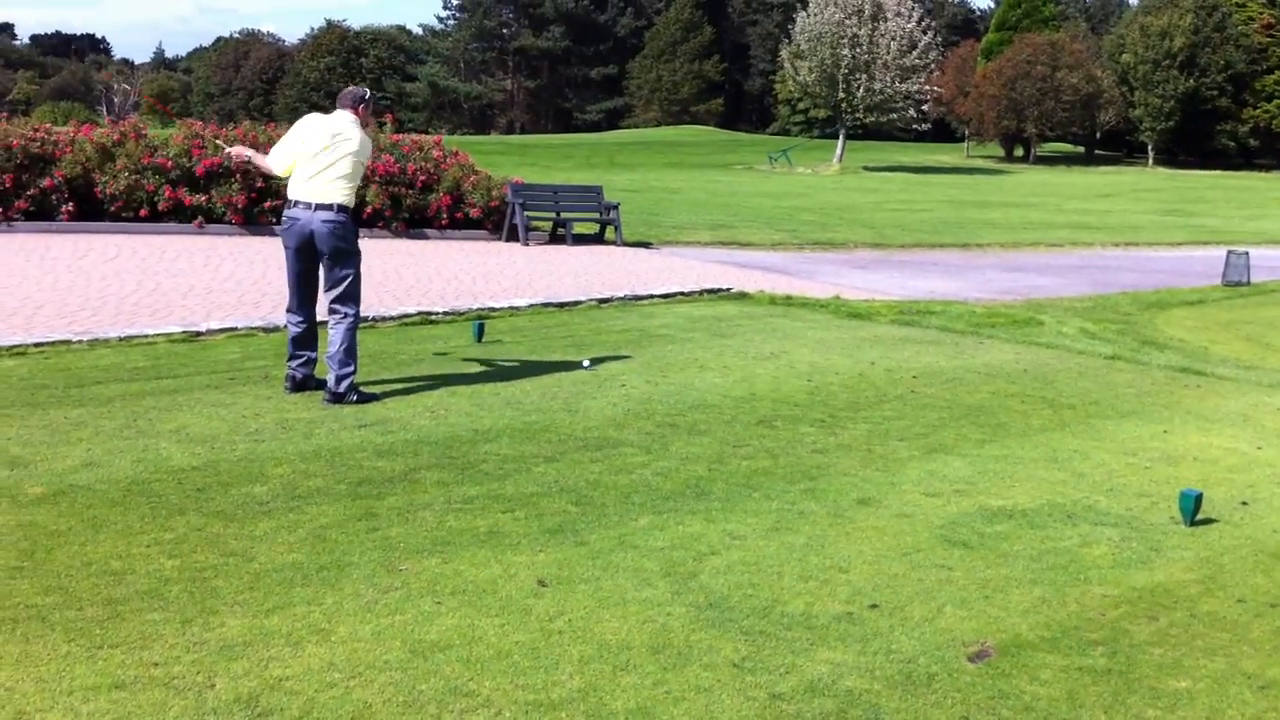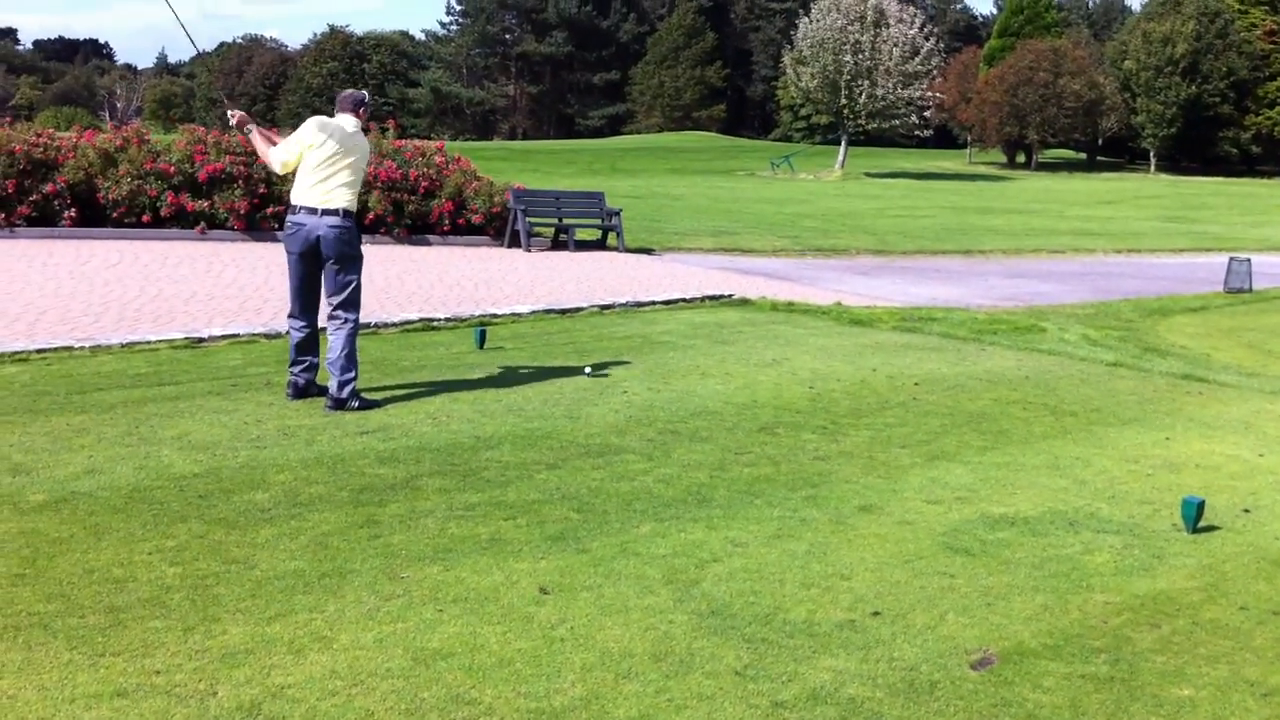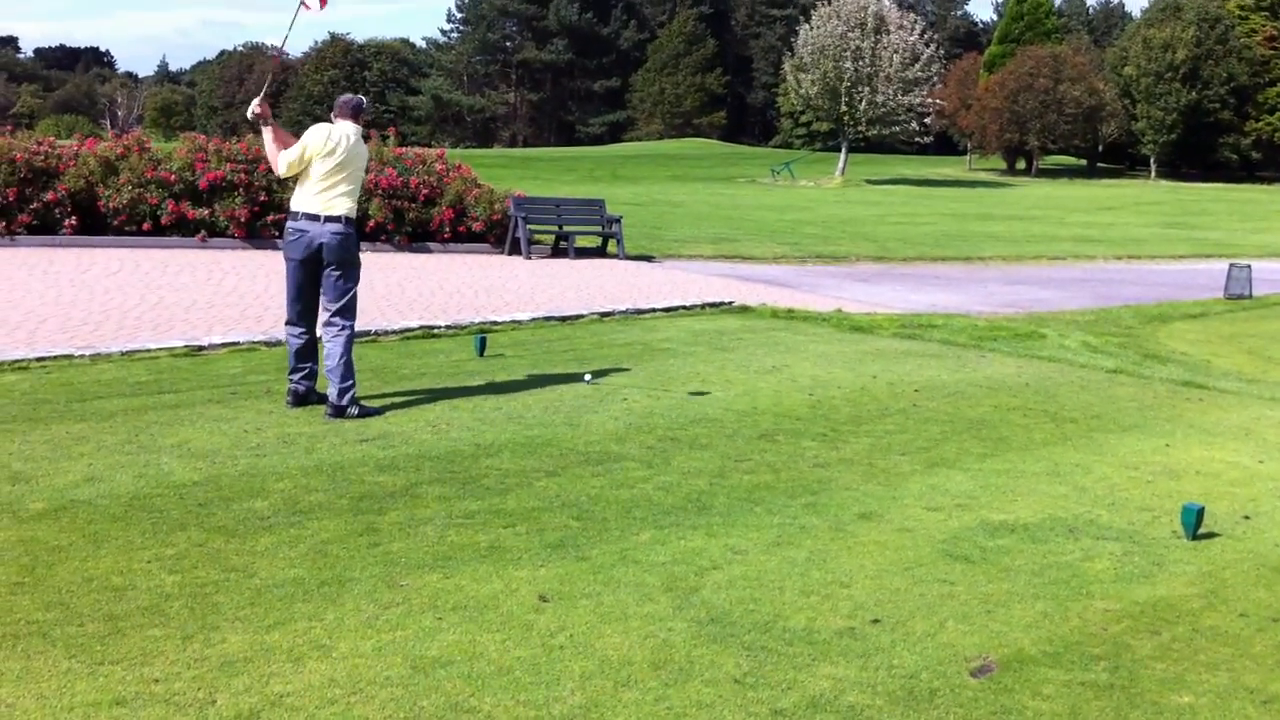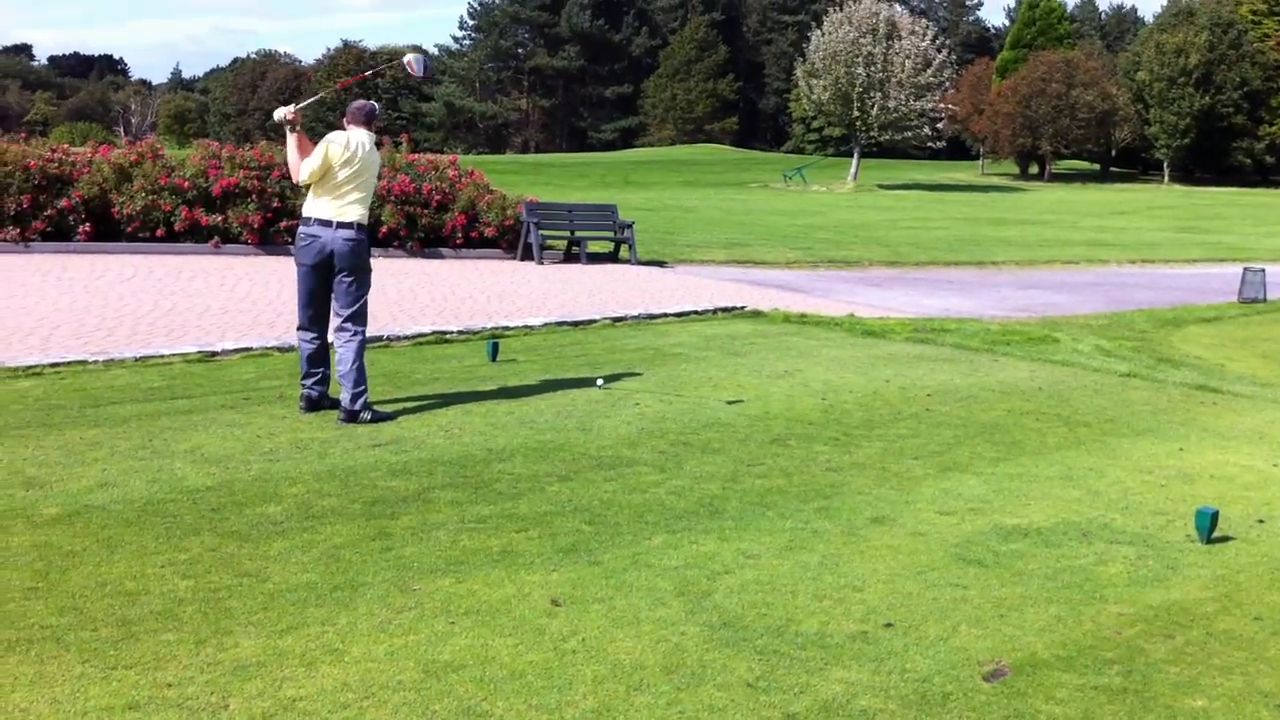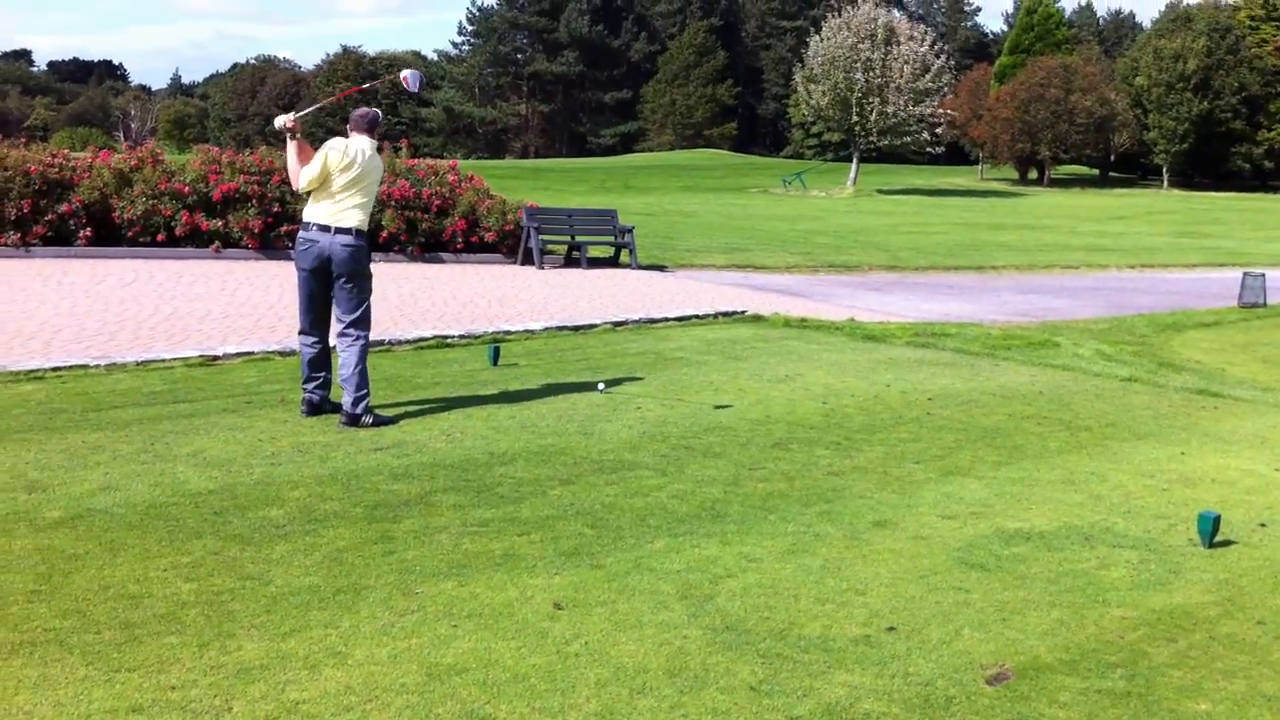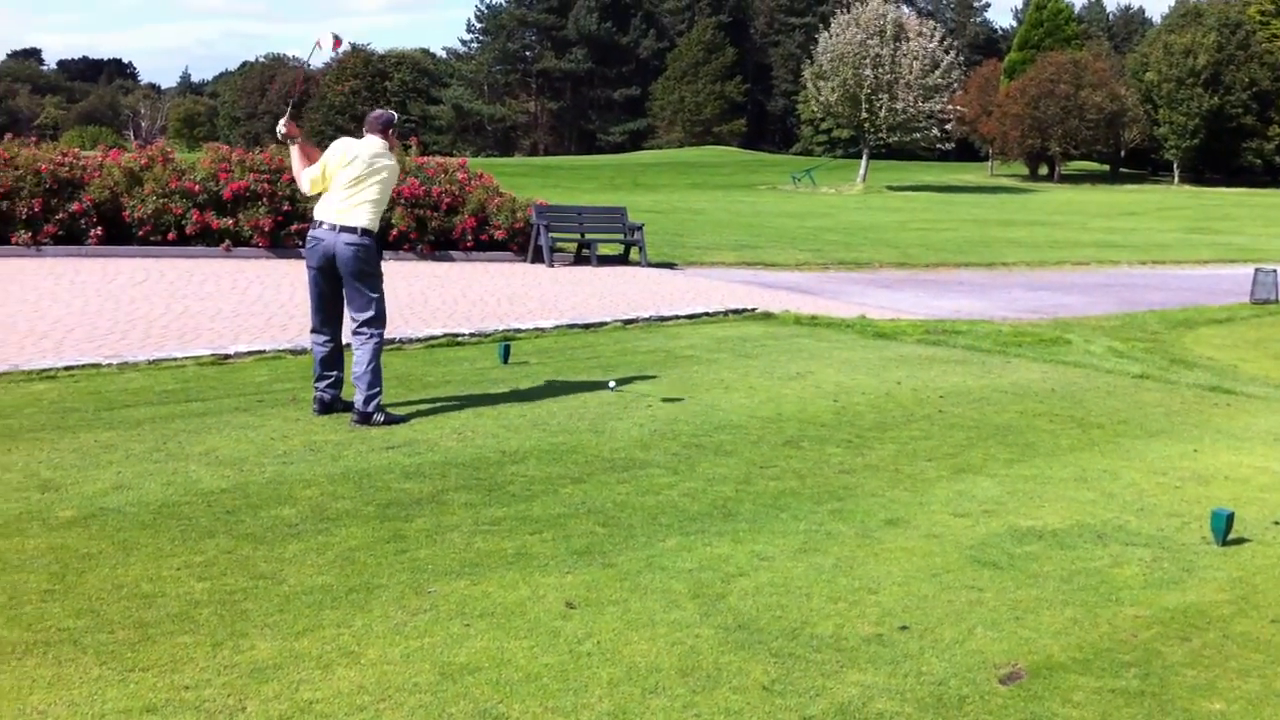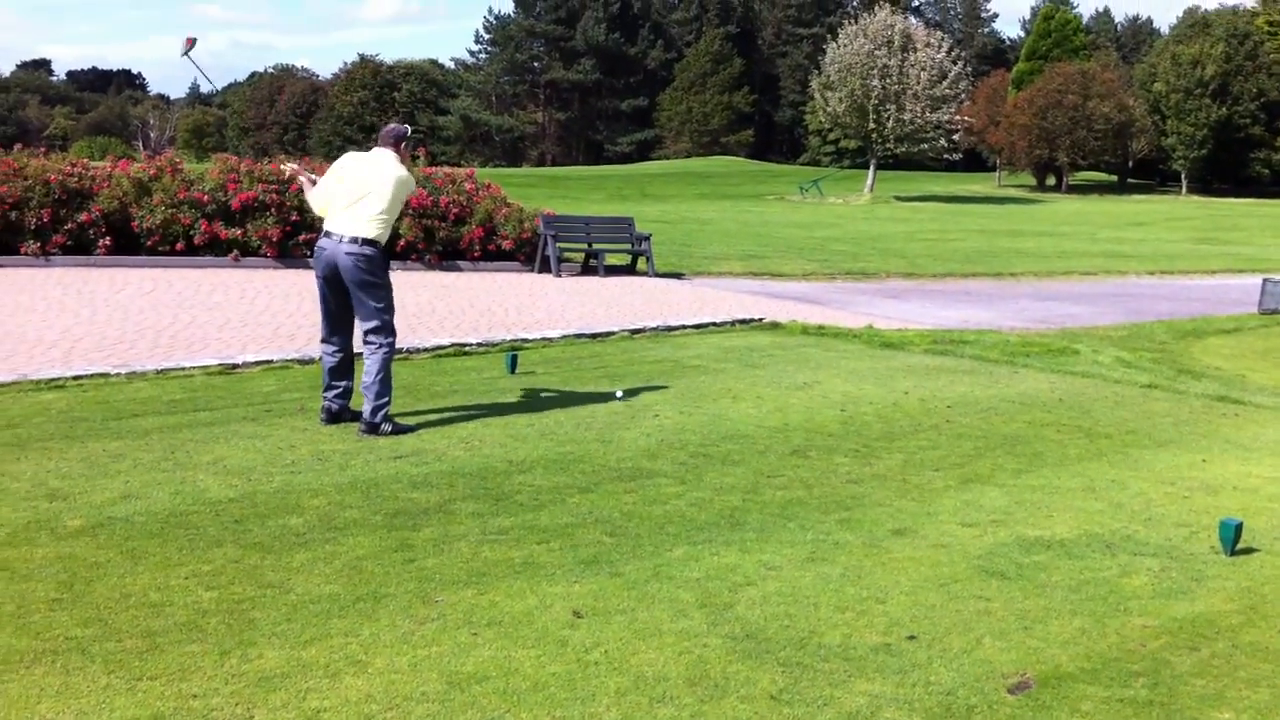
dt=0.1s
person 1, frame 1
left shoulder: (312, 122)
right shoulder: (365, 143)
left elbow: (278, 165)
left wrist: (248, 154)
left hip: (295, 216)
right hip: (335, 220)
left knee: (300, 304)
right knee: (343, 308)
left ankle: (298, 374)
right ankle: (340, 386)
person 1, frame 2
left shoulder: (318, 124)
right shoulder: (363, 144)
left elbow: (281, 162)
right elbow: (297, 147)
left wrist: (251, 128)
right wrist: (256, 127)
left hip: (299, 221)
right hip: (338, 225)
left knee: (301, 309)
right knee: (343, 313)
left ankle: (300, 380)
right ankle: (342, 392)
person 1, frame 3
left shoulder: (321, 132)
right shoulder: (361, 148)
left elbow: (281, 166)
right elbow: (299, 148)
left wrist: (266, 123)
right wrist: (271, 122)
left hip: (301, 228)
right hip: (339, 232)
left knee: (299, 316)
right knee: (338, 320)
left ankle: (300, 388)
right ankle: (340, 399)
person 1, frame 4
left shoulder: (338, 140)
right shoulder: (373, 154)
left elbow: (302, 174)
right elbow: (320, 156)
left wrist: (292, 129)
right wrist: (296, 128)
left hip: (313, 233)
right hip: (350, 238)
left knee: (311, 322)
right knee: (350, 325)
left ankle: (312, 393)
right ankle: (353, 404)
person 1, frame 5
left shoulder: (339, 147)
right shoulder: (376, 162)
left elbow: (302, 182)
right elbow: (321, 162)
left wrist: (292, 137)
right wrist: (296, 136)
left hip: (311, 239)
right hip: (350, 244)
left knee: (313, 327)
right knee: (353, 329)
left ankle: (314, 397)
right ankle: (355, 408)
person 1, frame 6
left shoulder: (344, 146)
right shoulder: (391, 166)
left elbow: (308, 184)
right elbow: (331, 166)
left wrist: (294, 141)
right wrist: (300, 139)
left hip: (321, 237)
right hip: (358, 243)
left knee: (324, 325)
right knee: (368, 328)
left ankle: (326, 396)
right ankle: (366, 407)
person 1, frame 7
left shoulder: (350, 160)
right shoulder: (405, 179)
left elbow: (319, 204)
left wrist: (304, 178)
right wrist: (312, 178)
left hip: (326, 247)
right hip: (365, 255)
left knee: (335, 335)
right knee: (379, 338)
left ankle: (333, 405)
right ankle: (374, 417)
